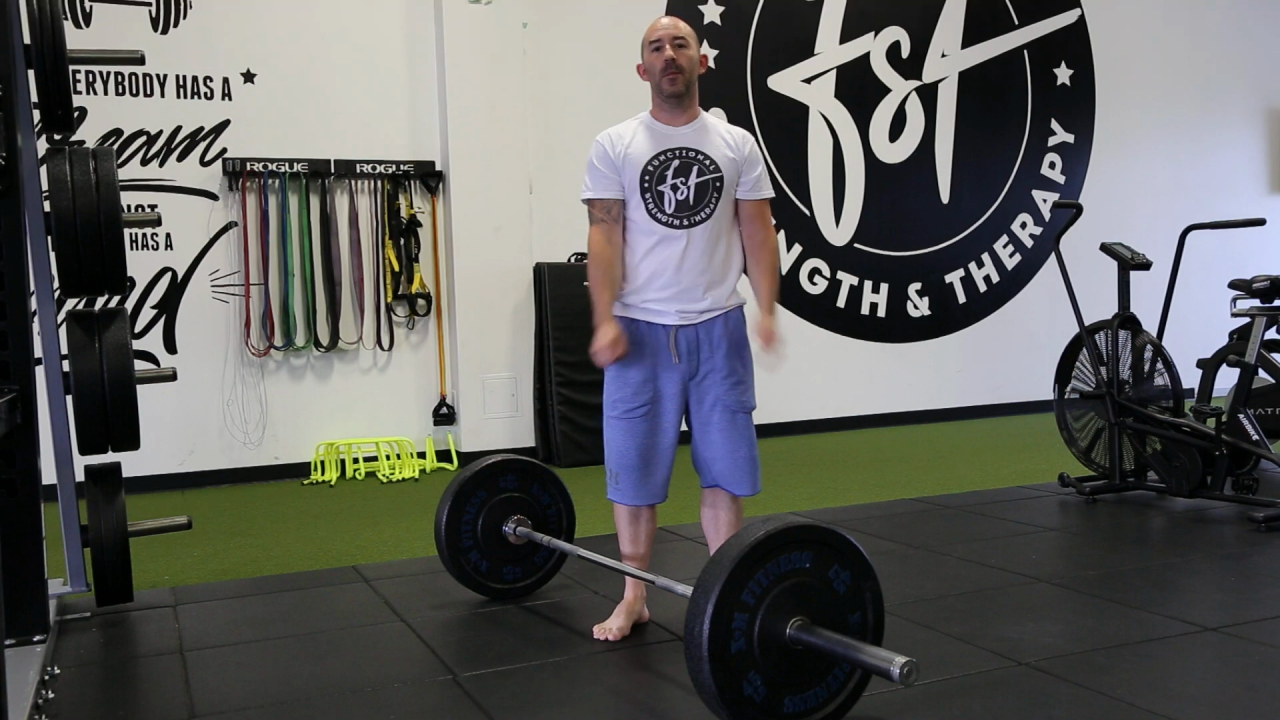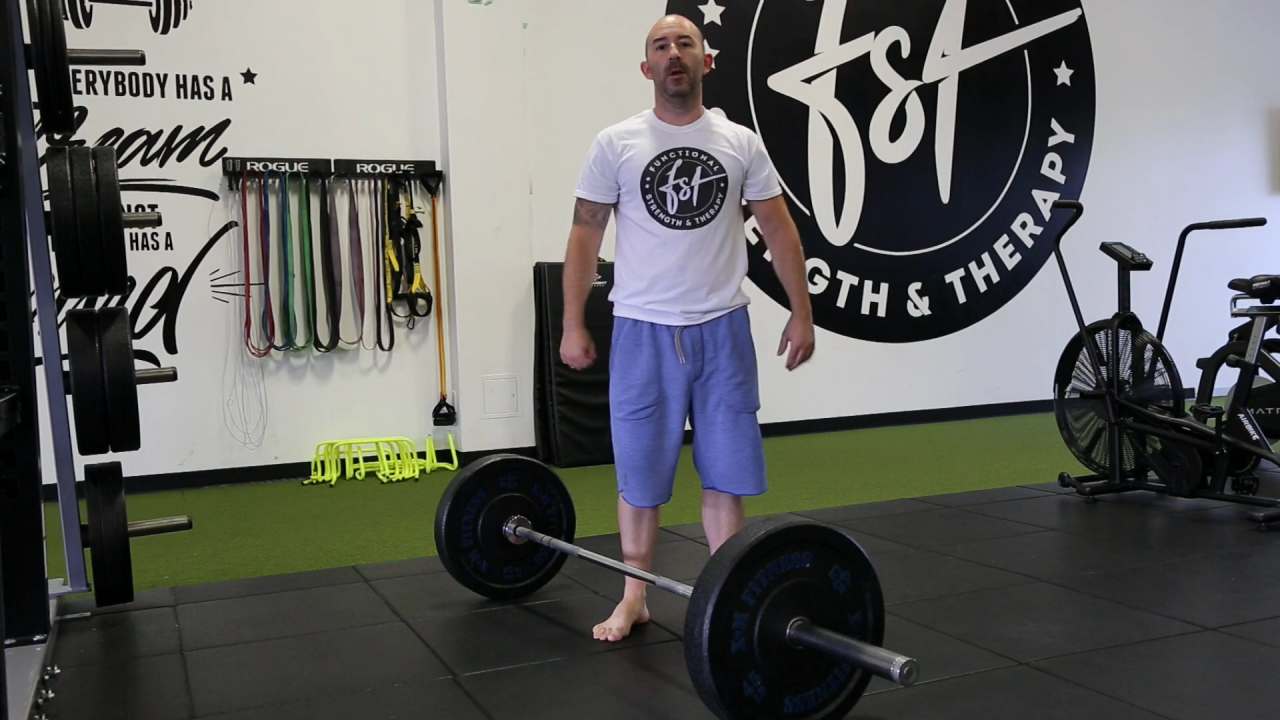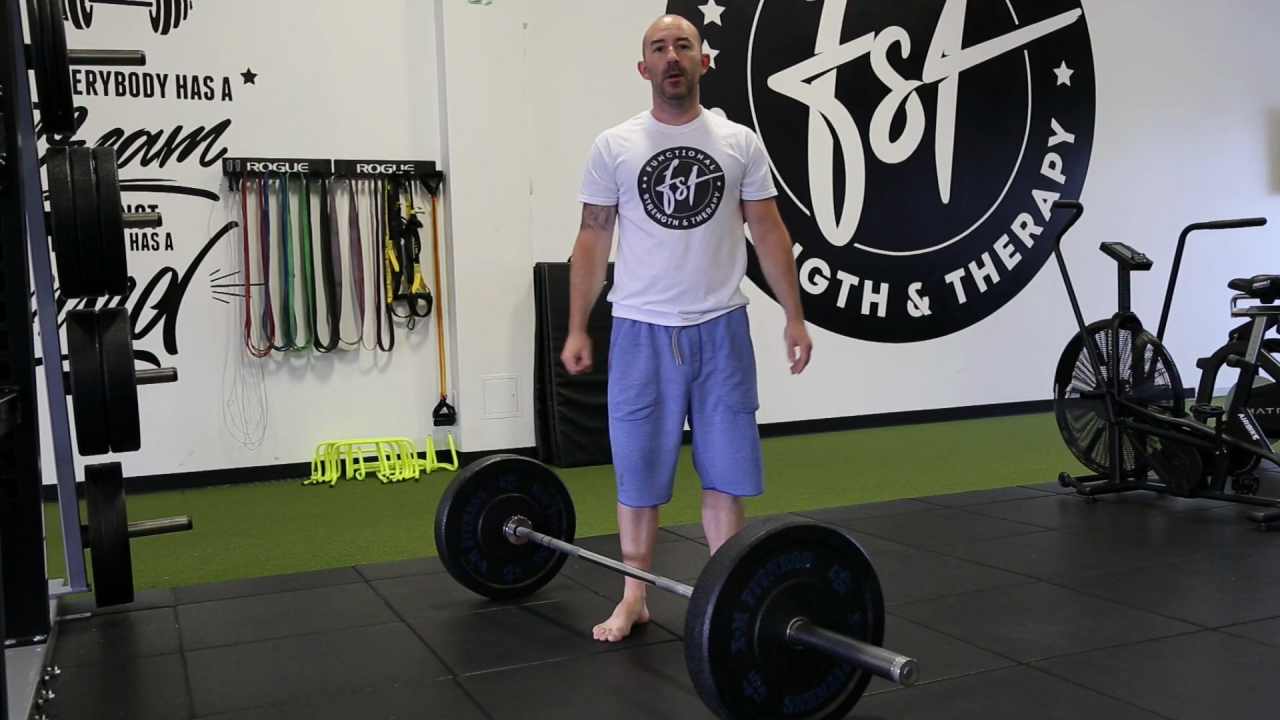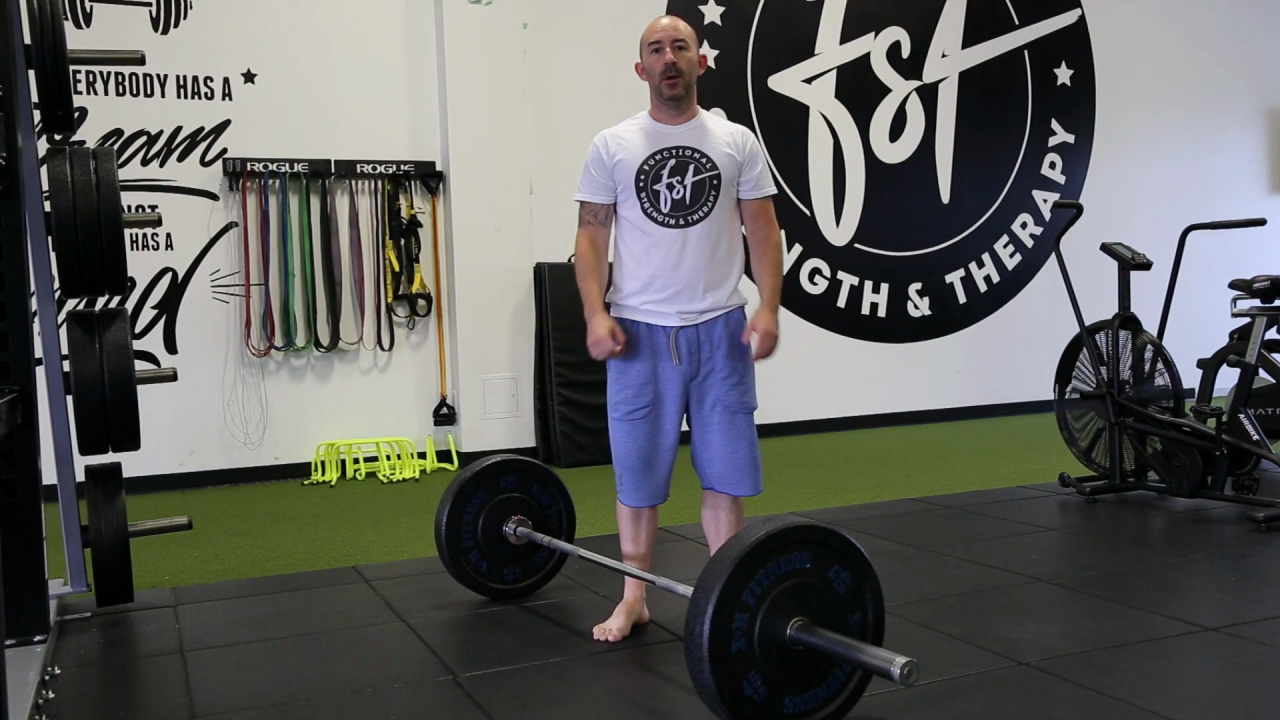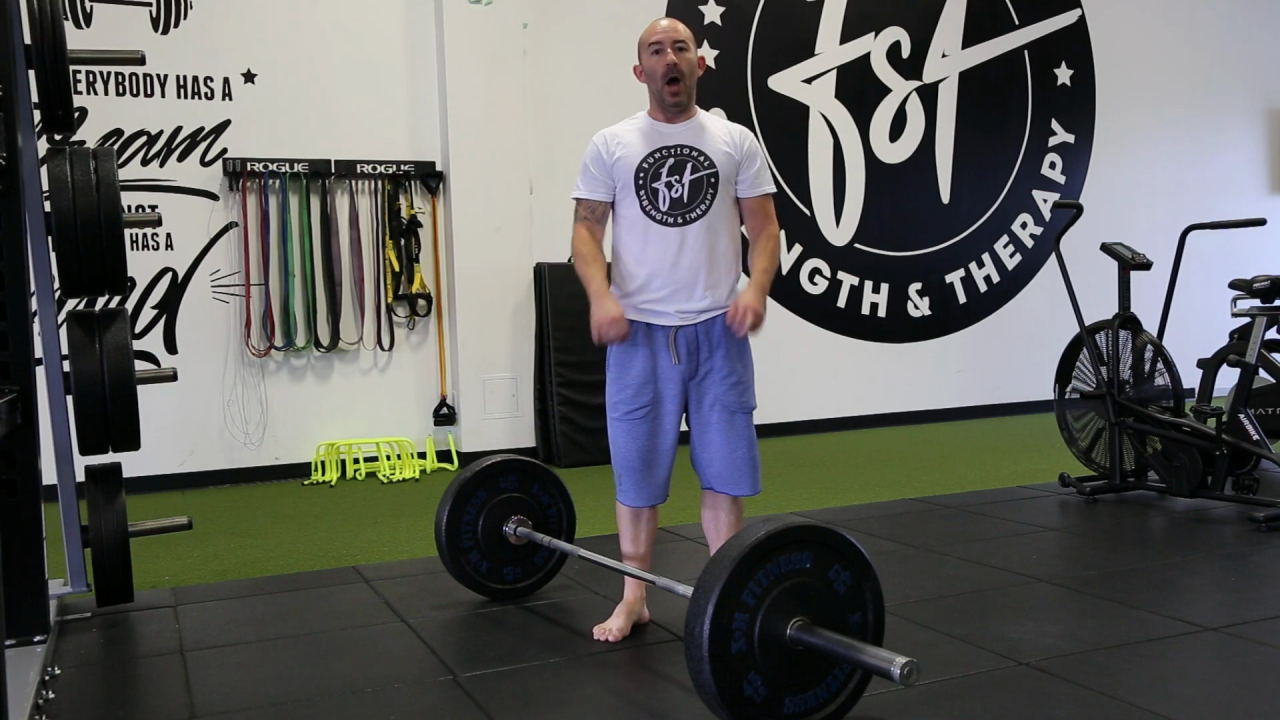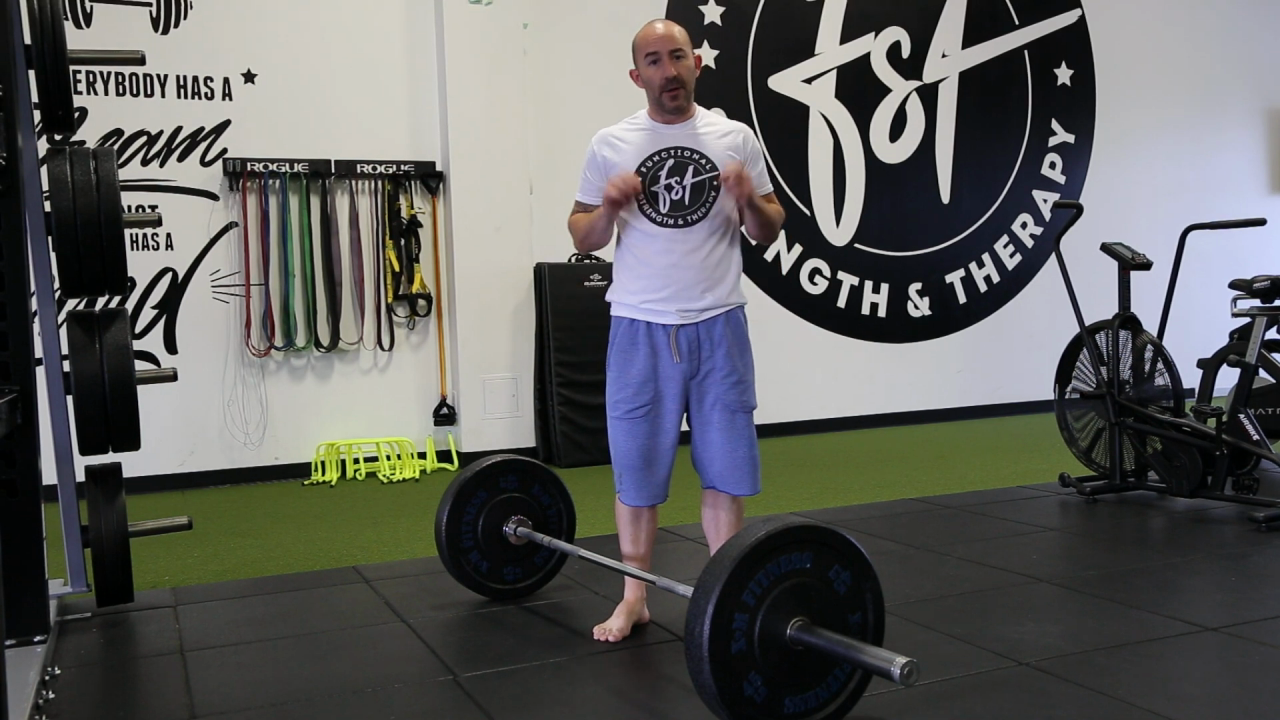
dt=0.2s
person 1, frame 1
left shoulder: (736, 144)
right shoulder: (614, 144)
left elbow: (760, 232)
right elbow: (604, 236)
left wrist: (767, 310)
right wrist: (606, 322)
left hip: (717, 324)
right hip: (642, 329)
left knee: (725, 466)
right knee: (634, 464)
right ankle: (633, 597)
person 1, frame 2
left shoulder: (741, 143)
right shoulder: (615, 143)
left elbow: (778, 229)
right elbow: (585, 236)
left wrist: (801, 313)
right wrist: (572, 324)
left hip: (721, 327)
right hip: (643, 330)
left knee: (726, 468)
right knee: (639, 467)
right ankle: (635, 596)
person 1, frame 3
left shoulder: (739, 142)
right shoulder: (613, 145)
left elbow: (769, 234)
right elbow: (593, 241)
left wrist: (795, 316)
right wrist: (576, 328)
left hip: (720, 328)
right hip: (641, 331)
left knee: (725, 468)
right knee: (638, 470)
right ankle: (634, 598)
person 1, frame 4
left shoulder: (737, 141)
right shoulder: (612, 145)
left elbow: (762, 232)
right elbow: (592, 236)
left wrist: (769, 309)
right wrist: (596, 314)
left hip: (719, 328)
right hip: (642, 330)
left knee: (724, 468)
right knee: (636, 468)
right ankle: (633, 598)
person 1, frame 5
left shoulder: (736, 141)
right shoulder: (610, 144)
left elbow: (763, 228)
right elbow: (586, 229)
left wrist: (755, 290)
right wrist: (601, 296)
left hip: (717, 328)
right hip: (639, 330)
left knee: (724, 467)
right knee: (636, 466)
right ankle: (634, 596)
person 1, frame 6
left shoulder: (735, 137)
right shoulder: (610, 143)
left elbow: (772, 225)
right elbow: (580, 230)
left wrist: (750, 200)
right wrist: (607, 208)
left hip: (718, 325)
right hip: (640, 328)
left knee: (724, 465)
right knee: (636, 464)
right ankle: (634, 597)
